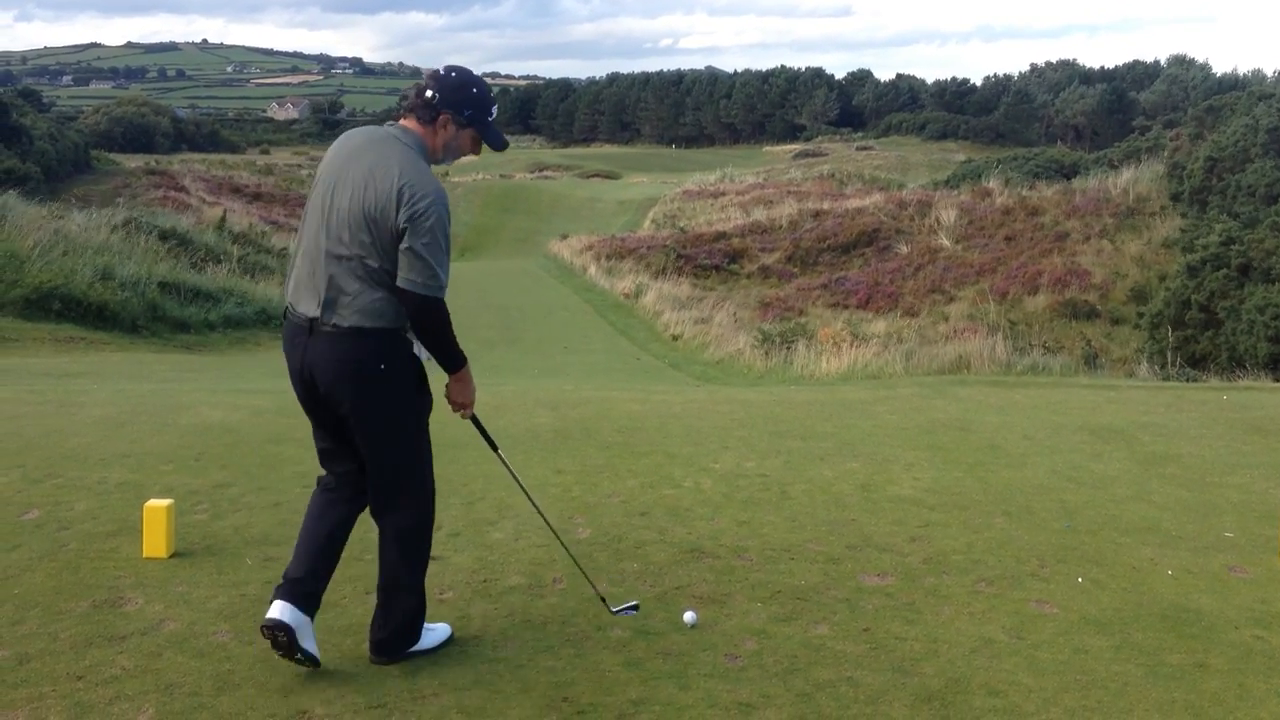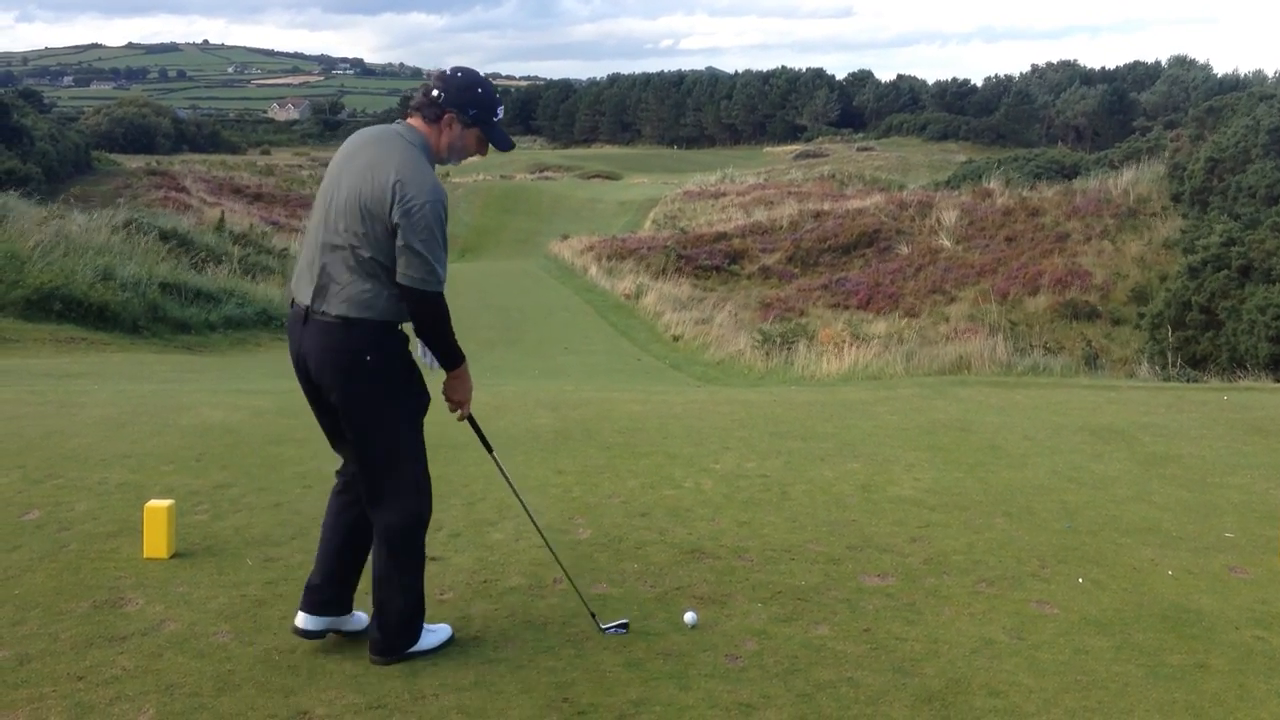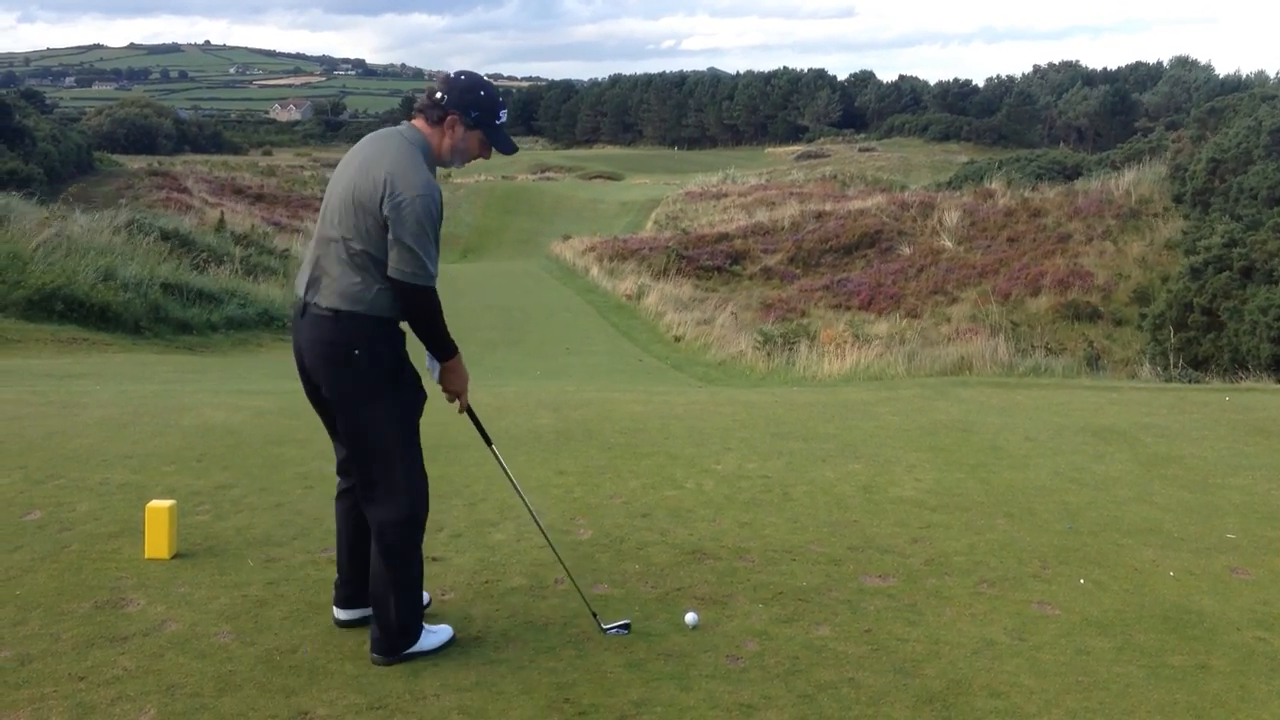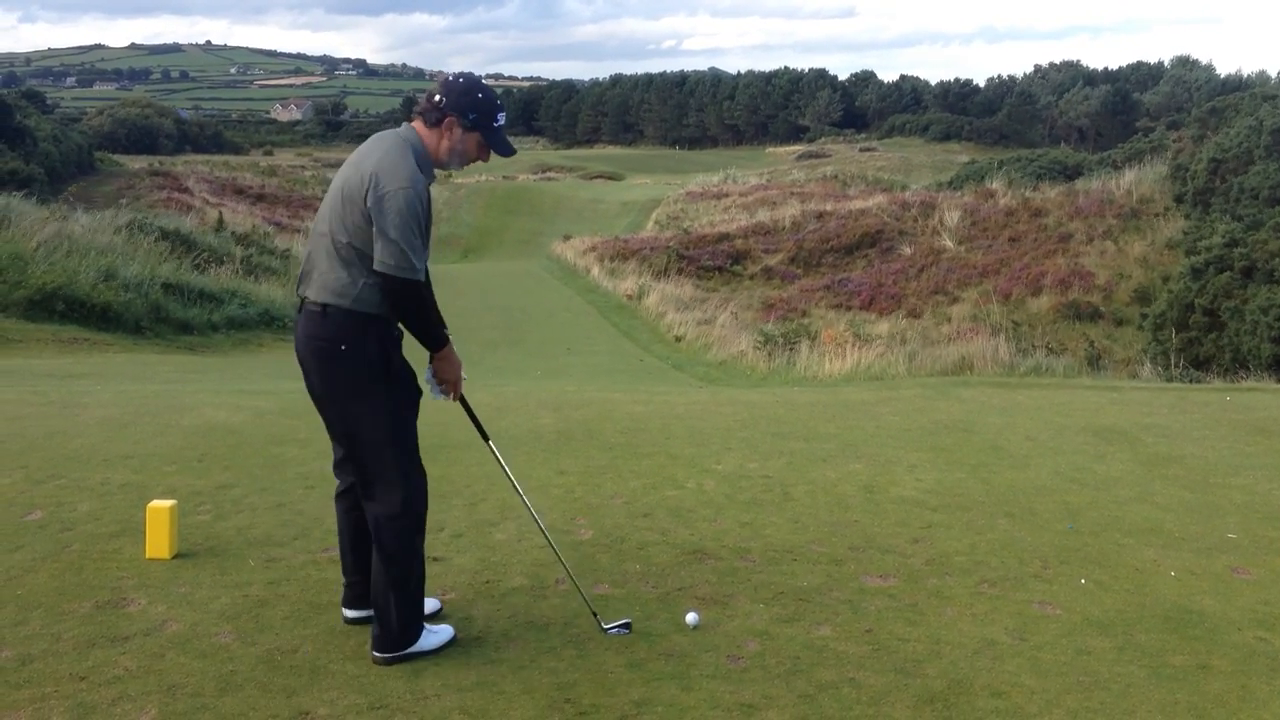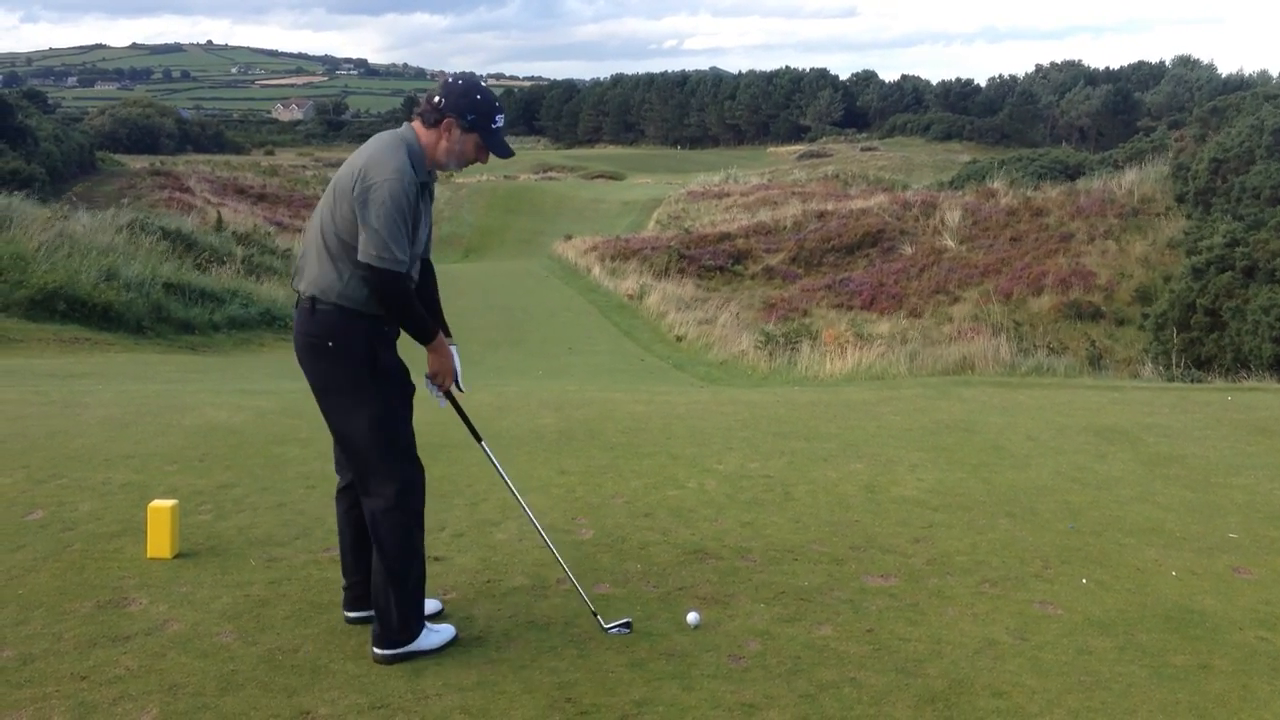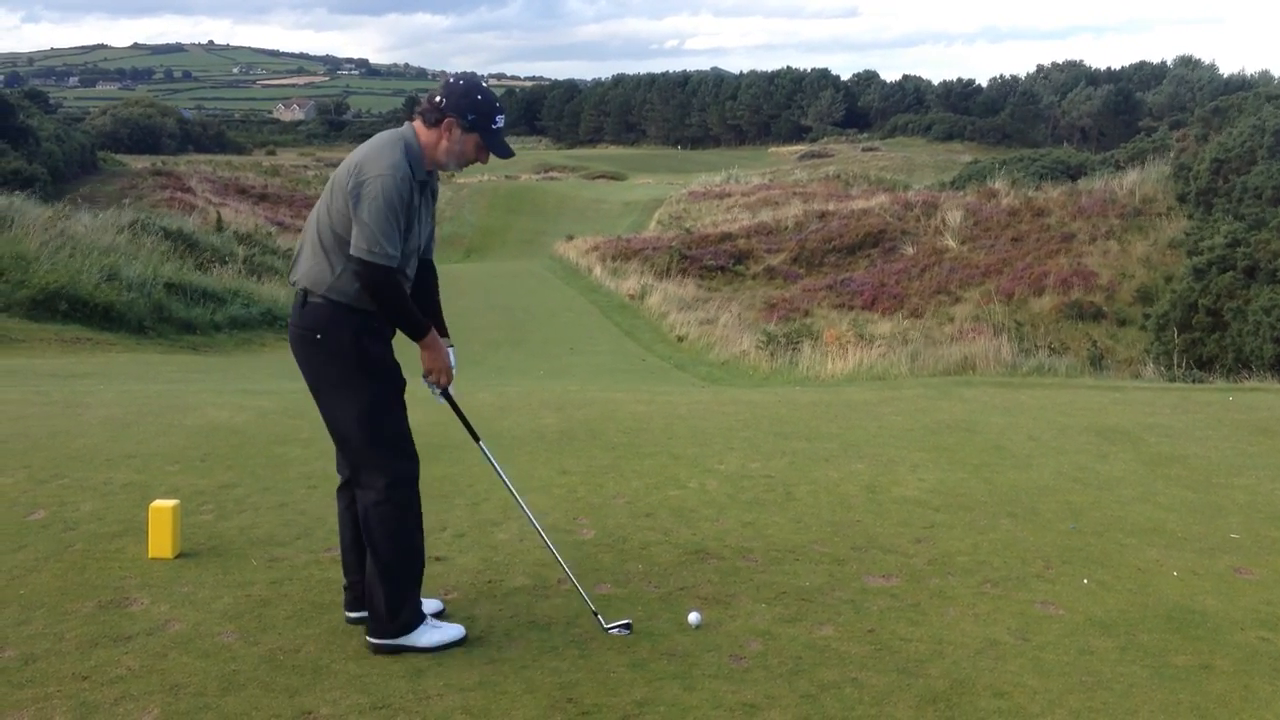
dt=0.1s
person 1, frame 1
left shoulder: (349, 143)
right shoulder: (422, 191)
right elbow: (421, 300)
right wrist: (456, 370)
left hip: (304, 337)
right hip: (366, 353)
left knee: (344, 478)
right knee: (403, 494)
left ankle: (292, 602)
right ankle: (396, 634)
person 1, frame 2
left shoulder: (361, 142)
right shoulder: (419, 186)
right elbow: (420, 294)
left wrist: (422, 338)
right wrist: (455, 368)
left hip: (309, 328)
right hip: (361, 345)
left knee: (361, 471)
right knee: (401, 490)
left ankle: (325, 602)
right ankle: (397, 633)
person 1, frame 3
left shoulder: (381, 146)
right shoulder: (413, 180)
right elbow: (412, 286)
left wrist: (439, 345)
right wrist: (449, 358)
left hip: (320, 329)
right hip: (358, 340)
left knee: (361, 470)
right knee: (397, 485)
left ankle: (356, 595)
right ankle: (397, 632)
person 1, frame 4
left shoulder: (390, 149)
right shoulder: (403, 178)
right elbow: (400, 281)
left wrist: (436, 338)
right wrist: (442, 350)
left hip: (322, 326)
right hip: (351, 336)
left knee: (360, 469)
right knee: (395, 482)
left ankle: (363, 595)
right ankle: (397, 632)
person 1, frame 5
left shoulder: (414, 167)
right shoulder: (392, 174)
left elbow: (416, 264)
right elbow: (384, 277)
left wrist: (442, 338)
right wrist: (432, 342)
left hip: (346, 329)
right hip: (341, 332)
left knee: (363, 468)
right knee: (394, 474)
left ankle: (366, 594)
right ankle: (399, 629)
person 1, frame 6
left shoulder: (417, 168)
right shoulder: (387, 170)
left elbow: (418, 263)
right elbow: (376, 271)
left wrist: (439, 336)
right wrist: (425, 339)
left hip: (346, 324)
right hip: (335, 326)
left knee: (363, 464)
right knee: (388, 466)
left ankle: (366, 594)
right ankle: (395, 620)
